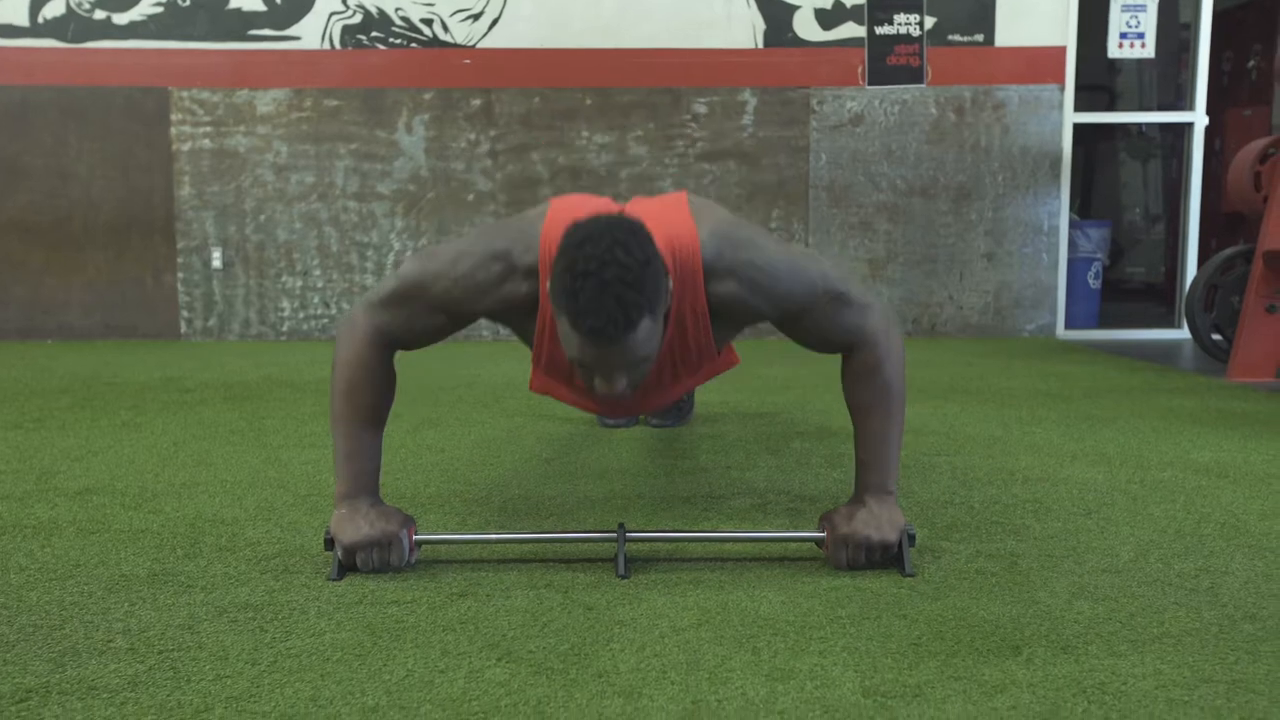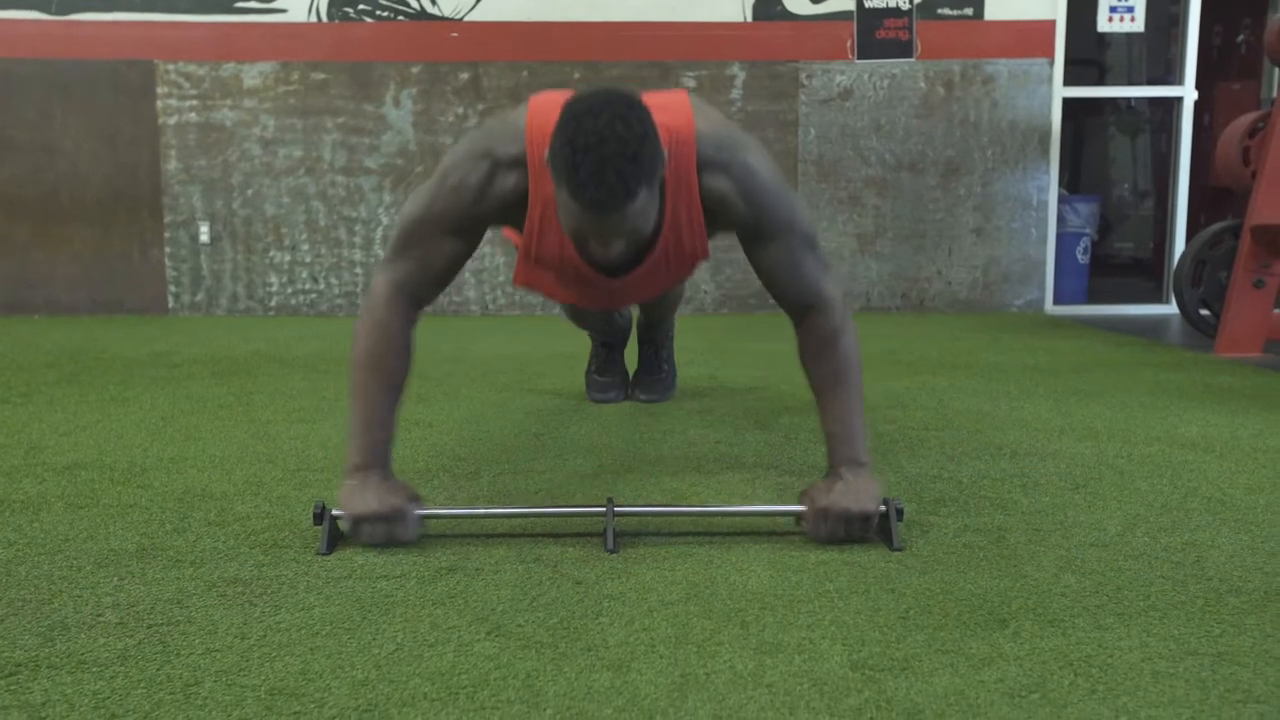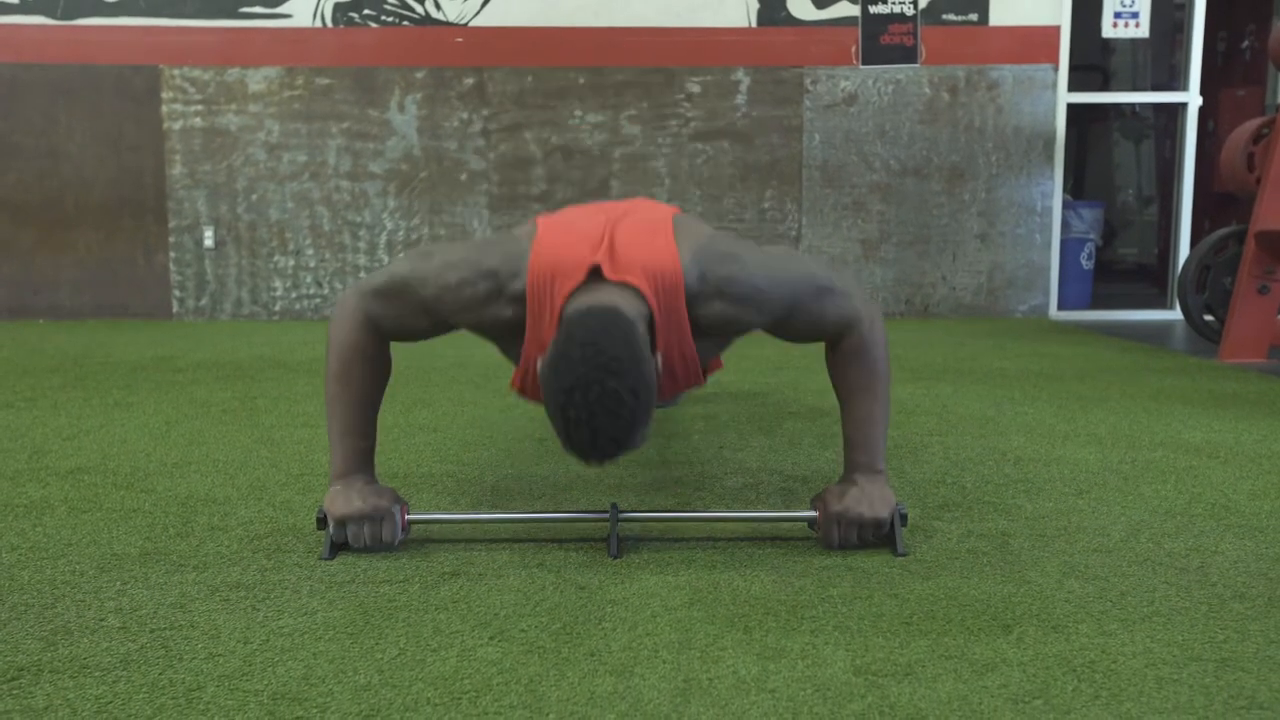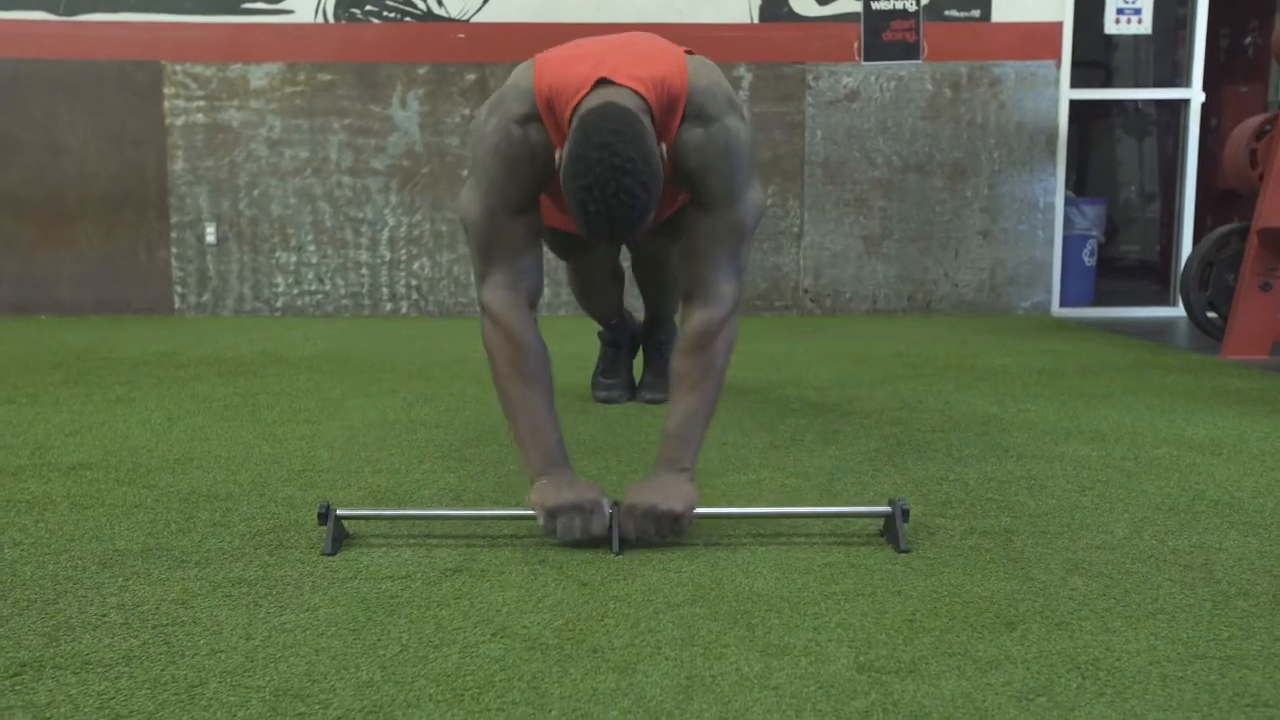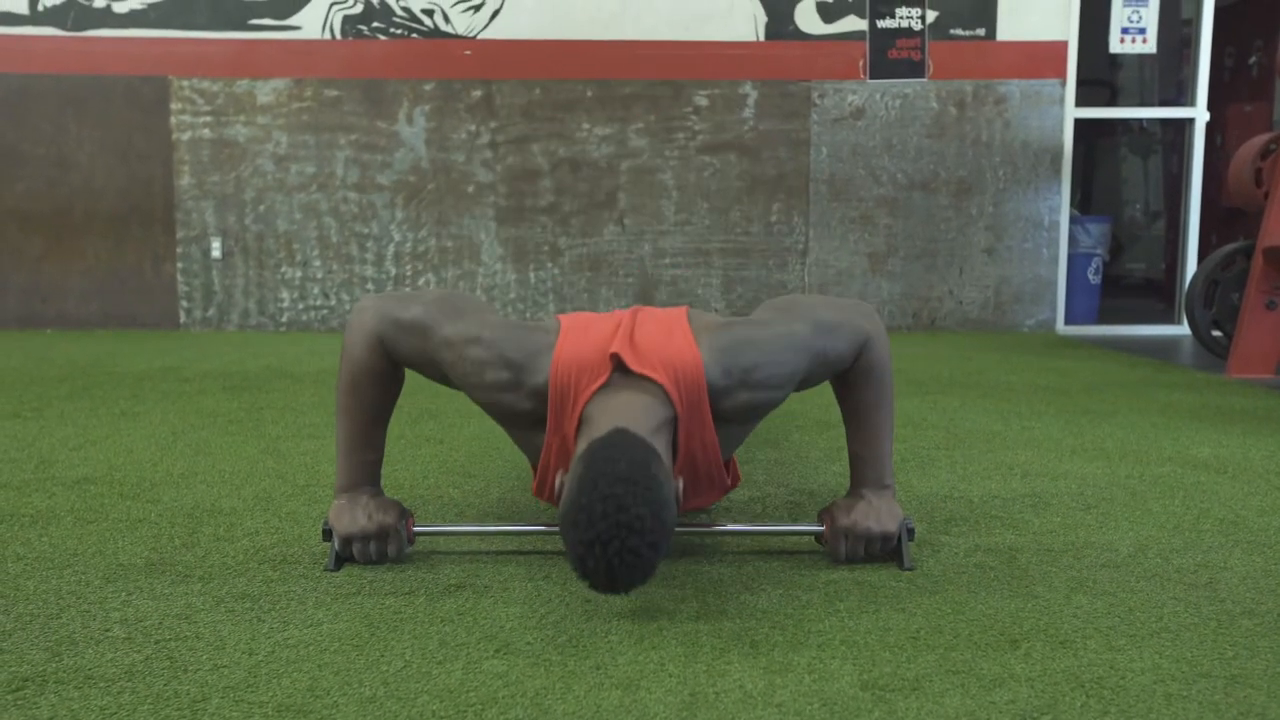
dt=1s
person 1, frame 1
left shoulder: (731, 270)
right shoulder: (507, 271)
left elbow: (874, 334)
right elbow: (364, 329)
left wrist: (877, 497)
right wrist: (354, 500)
left ankle: (678, 381)
person 1, frame 2
left shoulder: (725, 169)
right shoulder: (497, 169)
left elbow: (817, 306)
right elbow: (392, 297)
left wrist: (851, 466)
right wrist: (366, 468)
left ankle: (658, 343)
right ankle: (606, 340)
person 1, frame 3
left shoulder: (714, 289)
right shoulder: (500, 290)
left elbow: (857, 319)
right elbow: (355, 313)
left wrist: (867, 475)
right wrist: (350, 477)
left hip: (672, 280)
right hip: (551, 284)
person 1, frame 4
left shoulder: (710, 125)
right shoulder: (513, 127)
left elbow: (712, 300)
right elbow: (504, 300)
left wrist: (677, 470)
right wrist: (548, 473)
left ankle: (659, 332)
right ankle: (616, 333)
person 1, frame 5
left shoulder: (725, 377)
right shoulder: (523, 379)
left elbow: (865, 332)
right elbow: (370, 322)
left wrist: (874, 490)
right wrist: (354, 491)
right hip: (574, 379)
